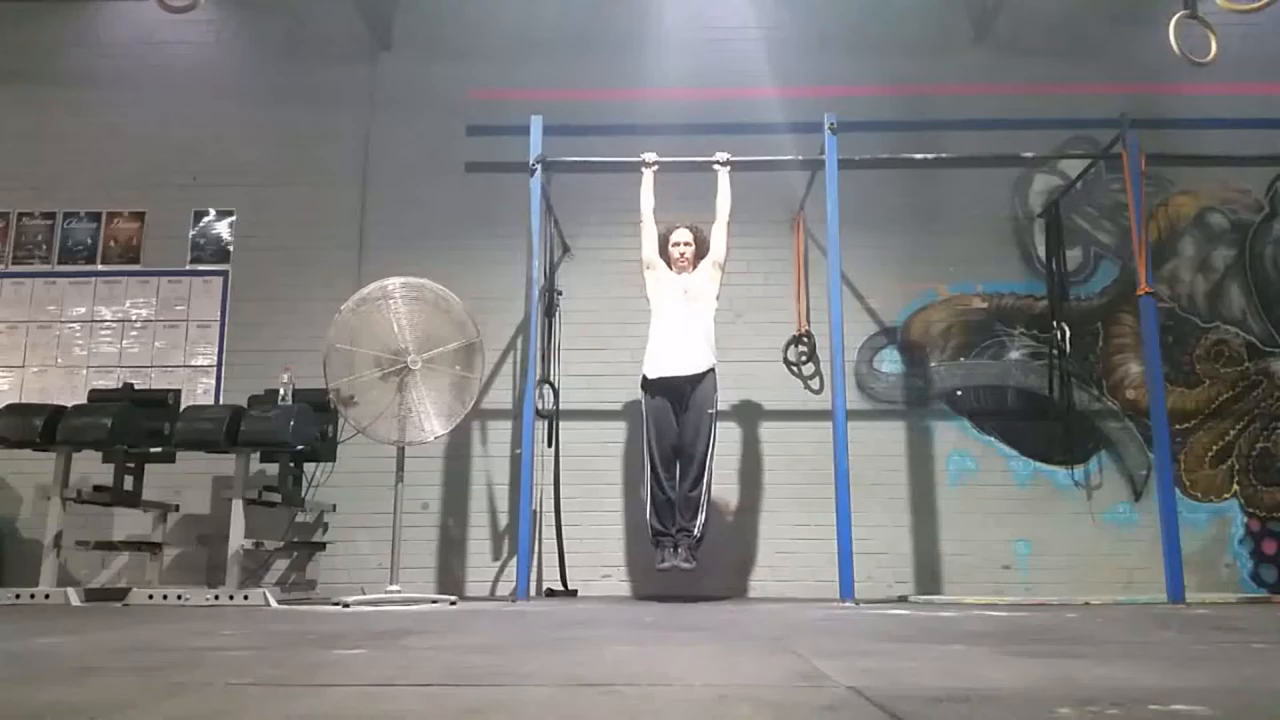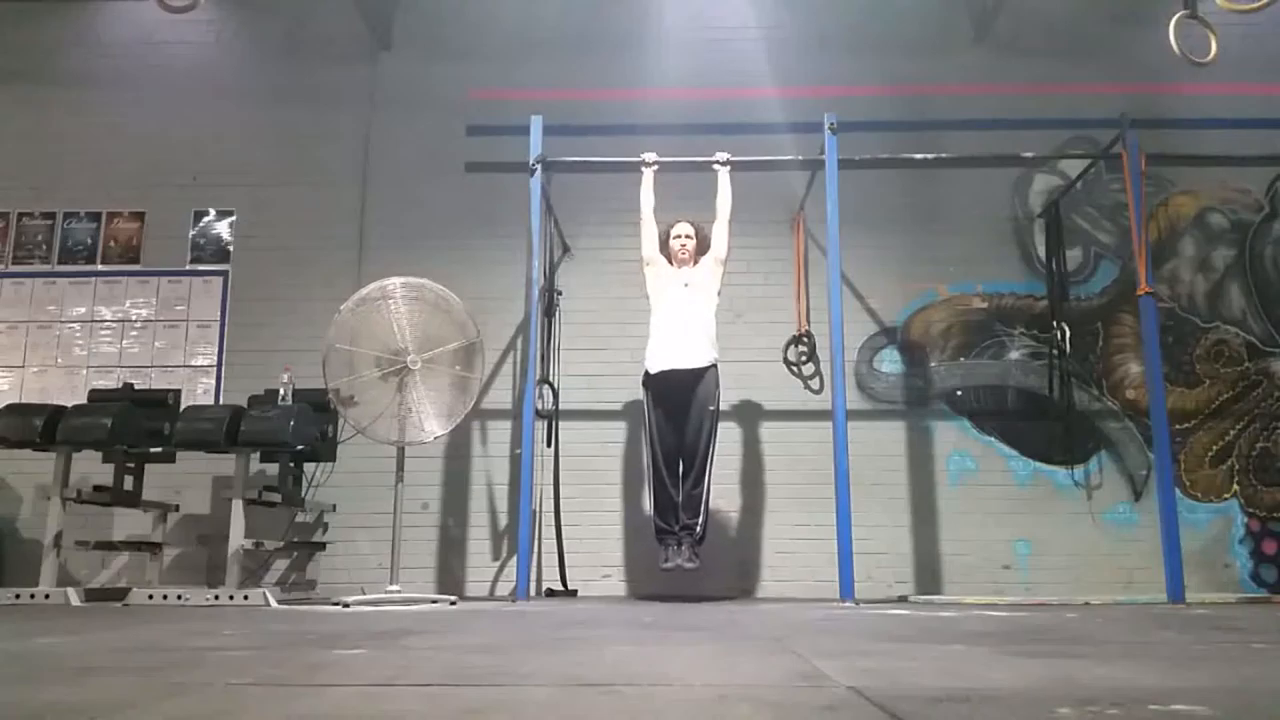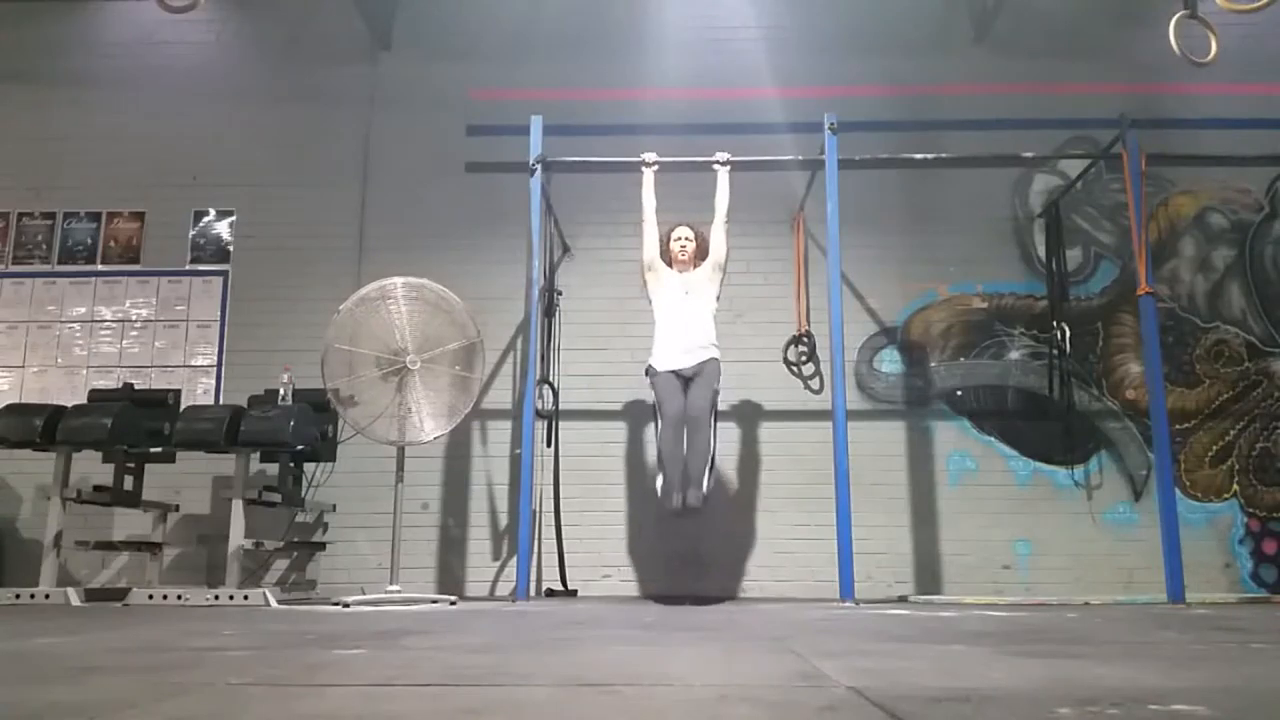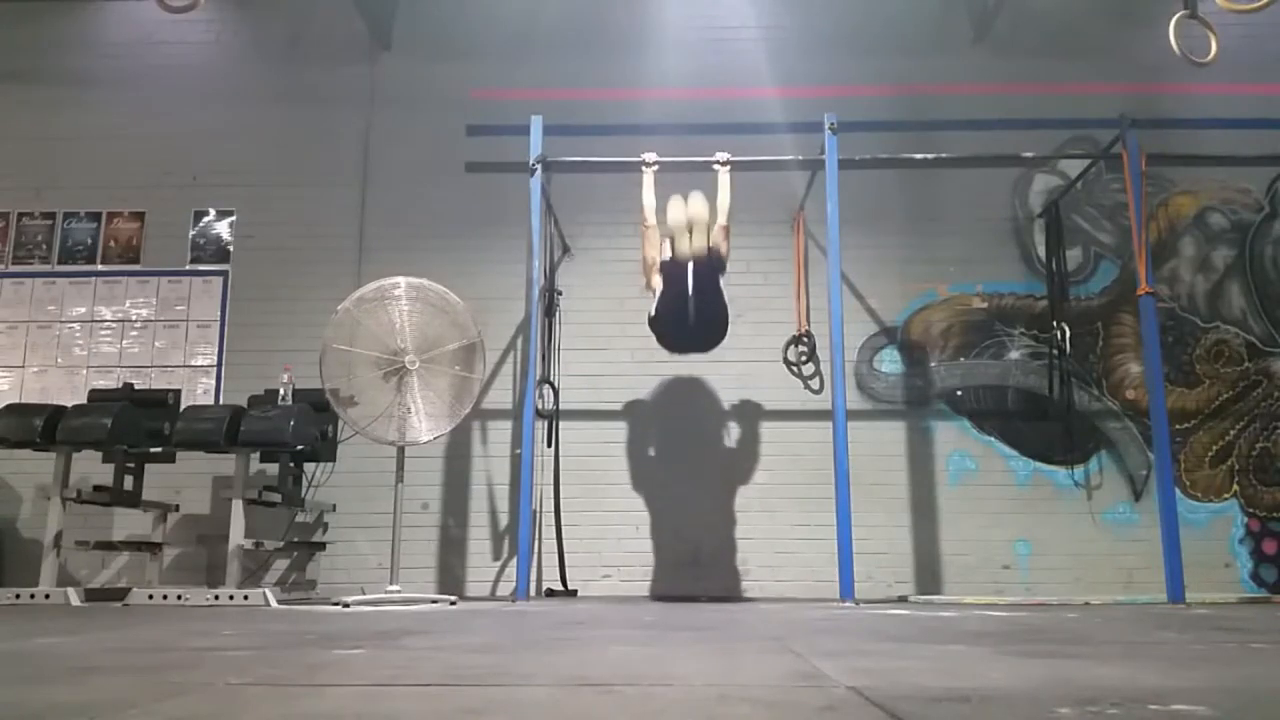
dt=0.4s
person 1, frame 1
left shoulder: (708, 276)
right shoulder: (656, 276)
left elbow: (721, 221)
right elbow: (647, 220)
left wrist: (723, 173)
right wrist: (648, 173)
left hip: (699, 378)
right hip: (658, 378)
left knee: (695, 462)
right knee: (660, 463)
left ankle: (687, 540)
right ankle: (664, 541)
person 1, frame 2
left shoulder: (710, 270)
right shoulder: (657, 271)
left elbow: (722, 218)
right elbow: (647, 218)
left wrist: (723, 173)
right wrist: (648, 173)
left hip: (701, 372)
right hip: (661, 373)
left knee: (697, 462)
right knee: (663, 463)
left ankle: (690, 540)
right ankle: (668, 539)
person 1, frame 3
left shoulder: (708, 276)
right shoulder: (658, 277)
left elbow: (721, 221)
right elbow: (649, 221)
left wrist: (723, 174)
right wrist: (648, 175)
left hip: (703, 361)
right hip: (666, 363)
left knee: (700, 426)
right knee: (671, 425)
left ankle: (693, 497)
right ankle: (672, 500)
person 1, frame 4
left shoulder: (710, 263)
right shoulder: (660, 272)
left elbow: (721, 225)
right elbow: (649, 225)
left wrist: (724, 173)
right wrist: (648, 174)
left hip: (709, 328)
right hip: (672, 330)
left knee: (709, 259)
left ankle: (698, 253)
right ankle: (680, 254)
